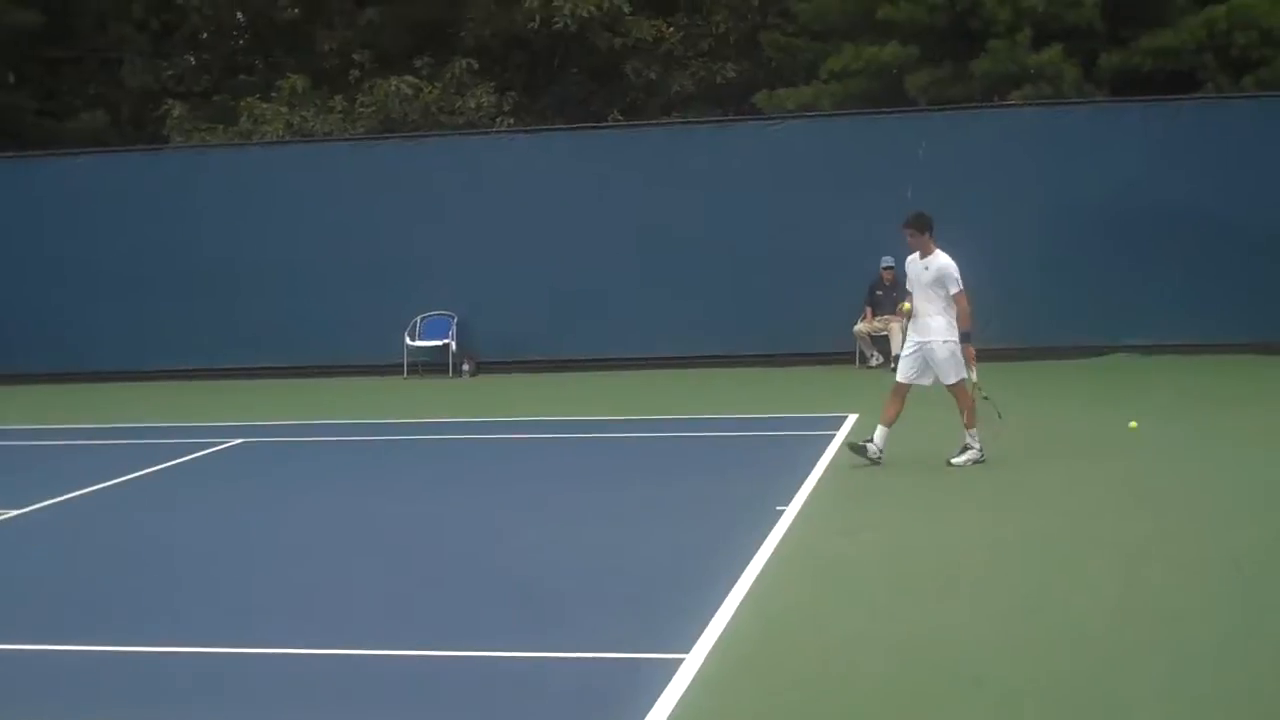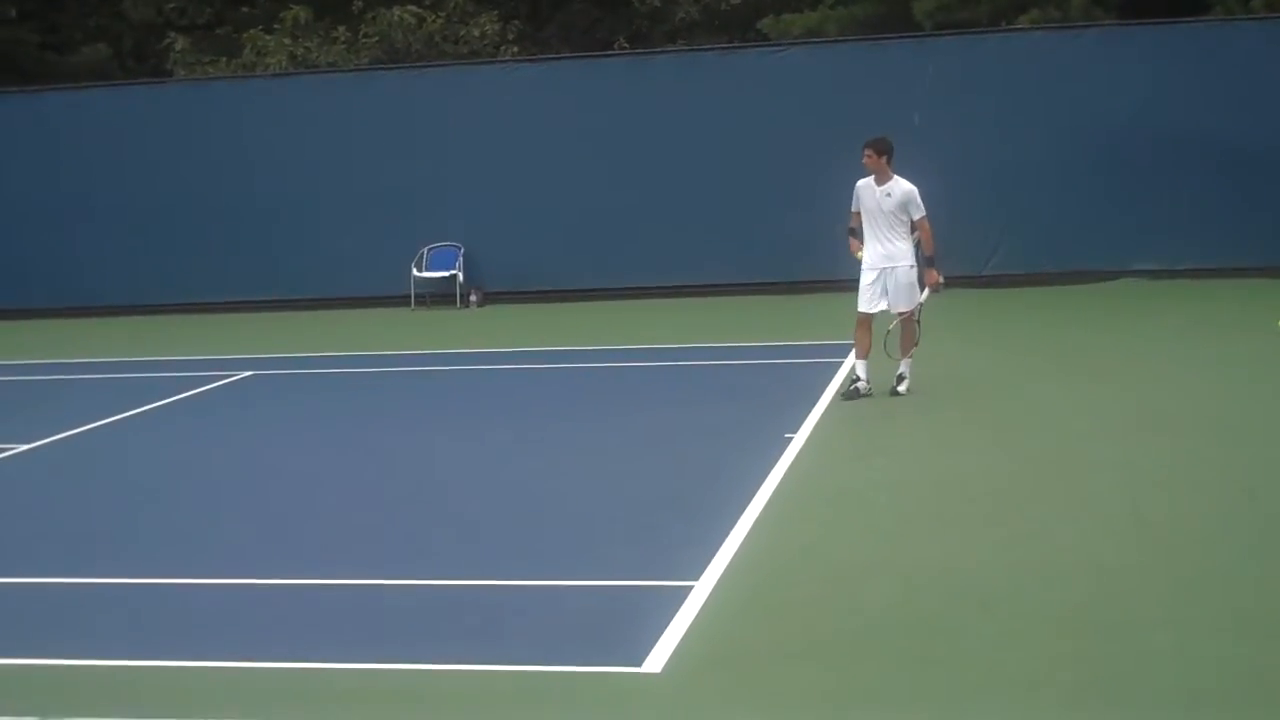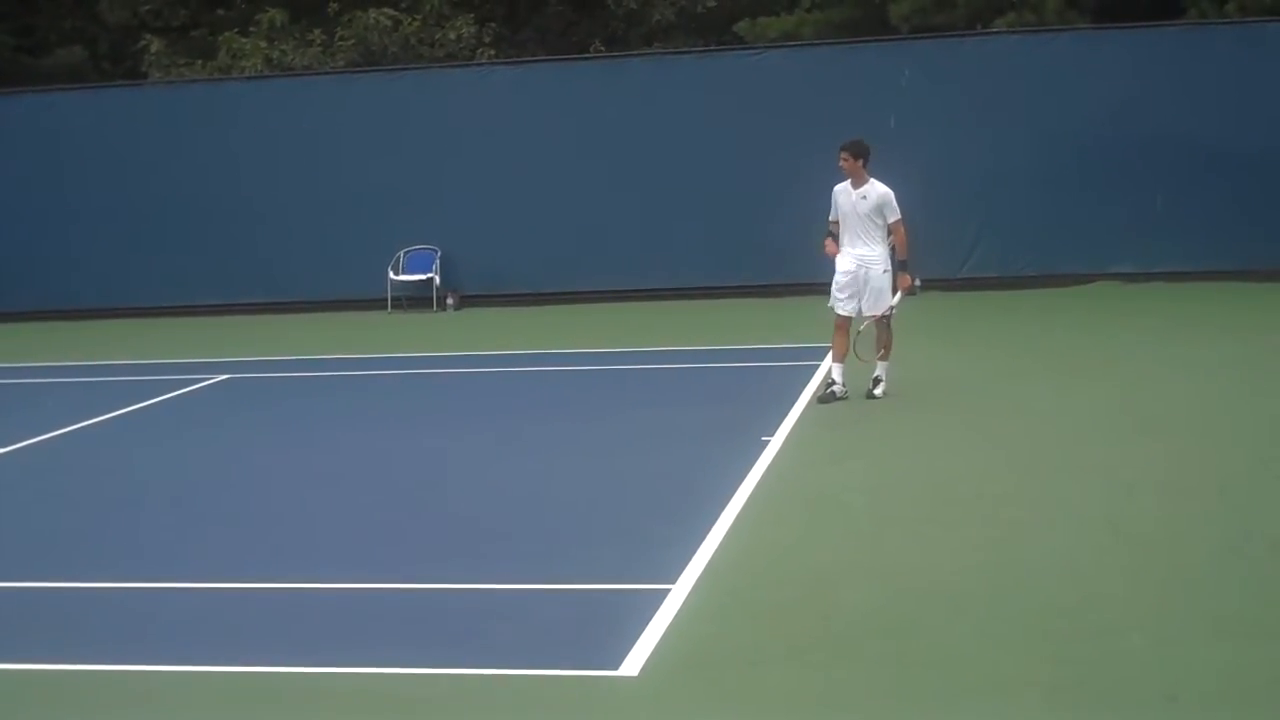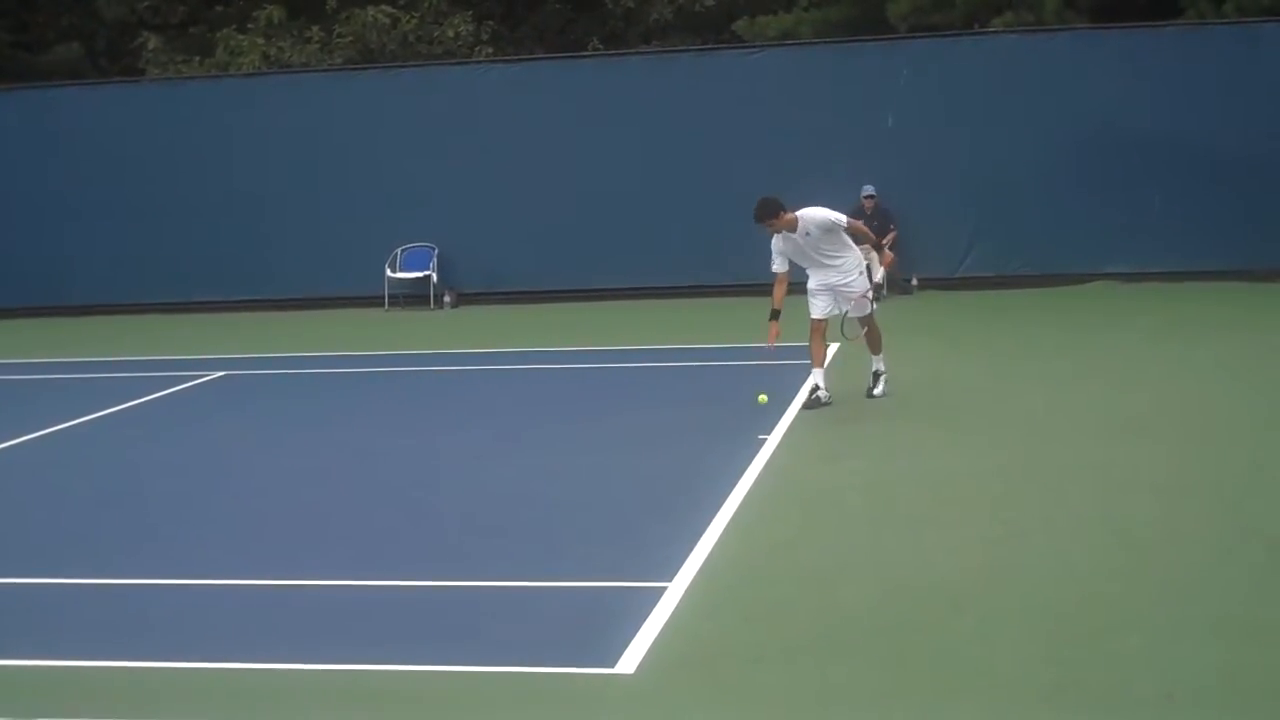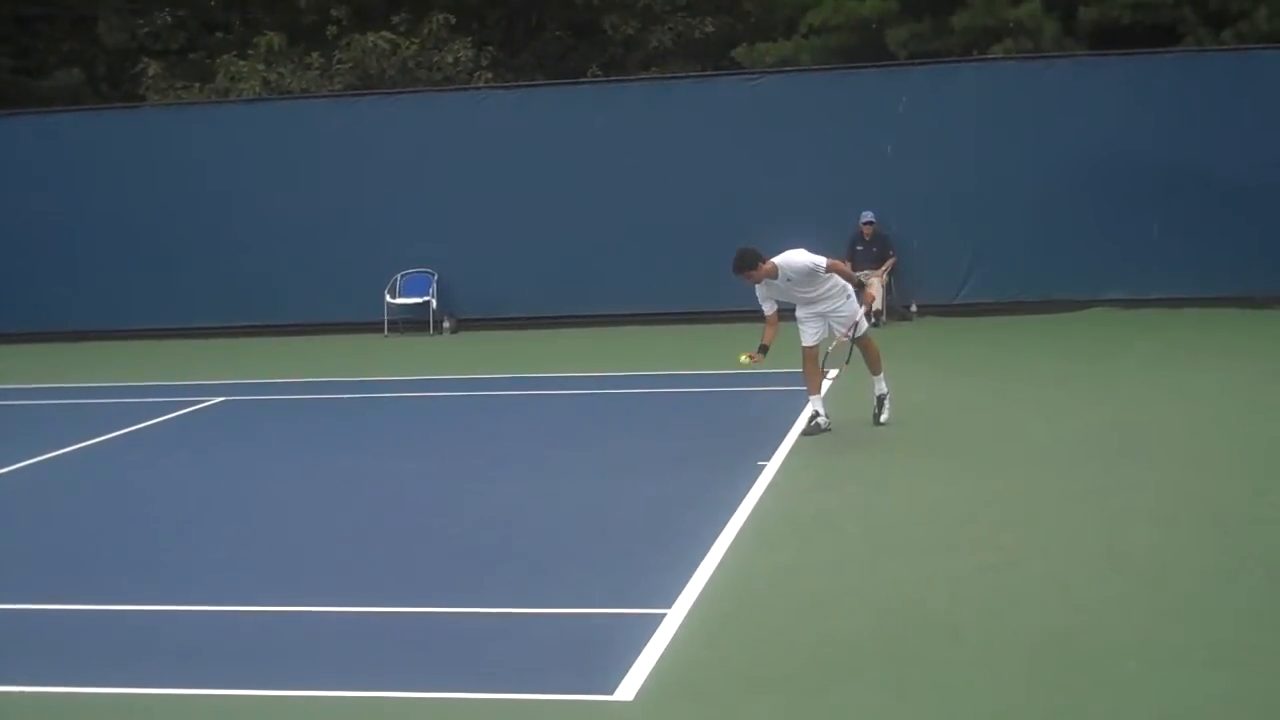
dt=1s
person 1, frame 1
left shoulder: (945, 265)
right shoulder: (910, 262)
left elbow: (962, 304)
left wrist: (966, 342)
right wrist: (906, 309)
left hip: (941, 338)
right hip: (916, 338)
left knee: (958, 389)
right knee: (898, 390)
left ankle: (974, 447)
right ankle: (876, 446)
person 1, frame 2
left shoulder: (907, 190)
right shoulder: (861, 187)
left elbow: (923, 228)
left wrist: (930, 266)
right wrist: (853, 236)
left hip: (901, 263)
right hip: (871, 264)
left knee: (906, 318)
right knee: (863, 319)
left ankle: (903, 374)
right ankle: (861, 379)
person 1, frame 3
left shoulder: (882, 193)
right shoulder: (838, 191)
left elbow: (898, 232)
left wrist: (903, 270)
right wrist: (830, 238)
left hip: (876, 267)
right hip: (846, 267)
left knee: (882, 322)
right knee: (841, 323)
left ankle: (880, 377)
right ankle: (837, 382)
person 1, frame 4
left shoulder: (816, 216)
right shoulder: (778, 243)
left elbow: (855, 226)
right elbow: (781, 281)
right wrist: (775, 320)
left hip: (850, 270)
right hip: (820, 279)
left knee: (867, 322)
right knee: (817, 328)
left ankle: (878, 371)
right ankle: (820, 388)
person 1, frame 5
left shoulder: (794, 261)
right shoulder: (763, 288)
left elbow: (837, 265)
right elbow: (772, 323)
right wrist: (760, 352)
left hip: (837, 294)
right hip: (808, 307)
left knee: (863, 342)
right knee: (809, 355)
left ankle: (881, 393)
right ankle: (819, 415)
